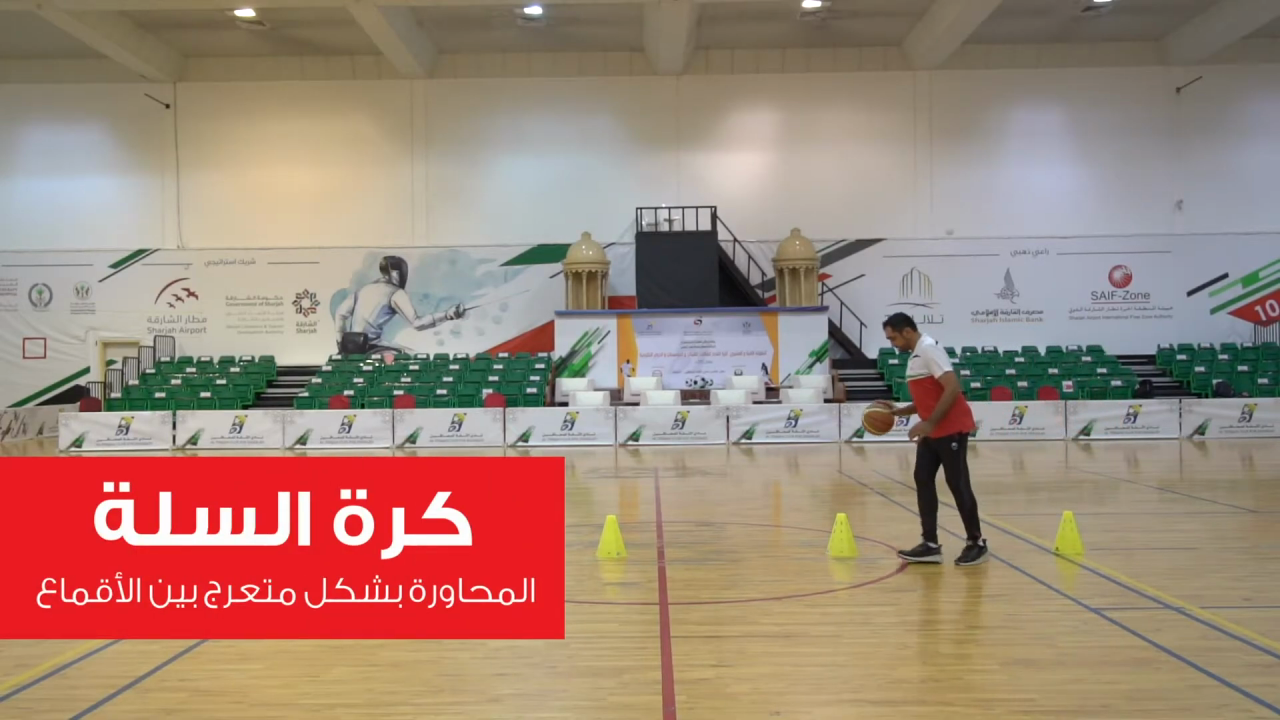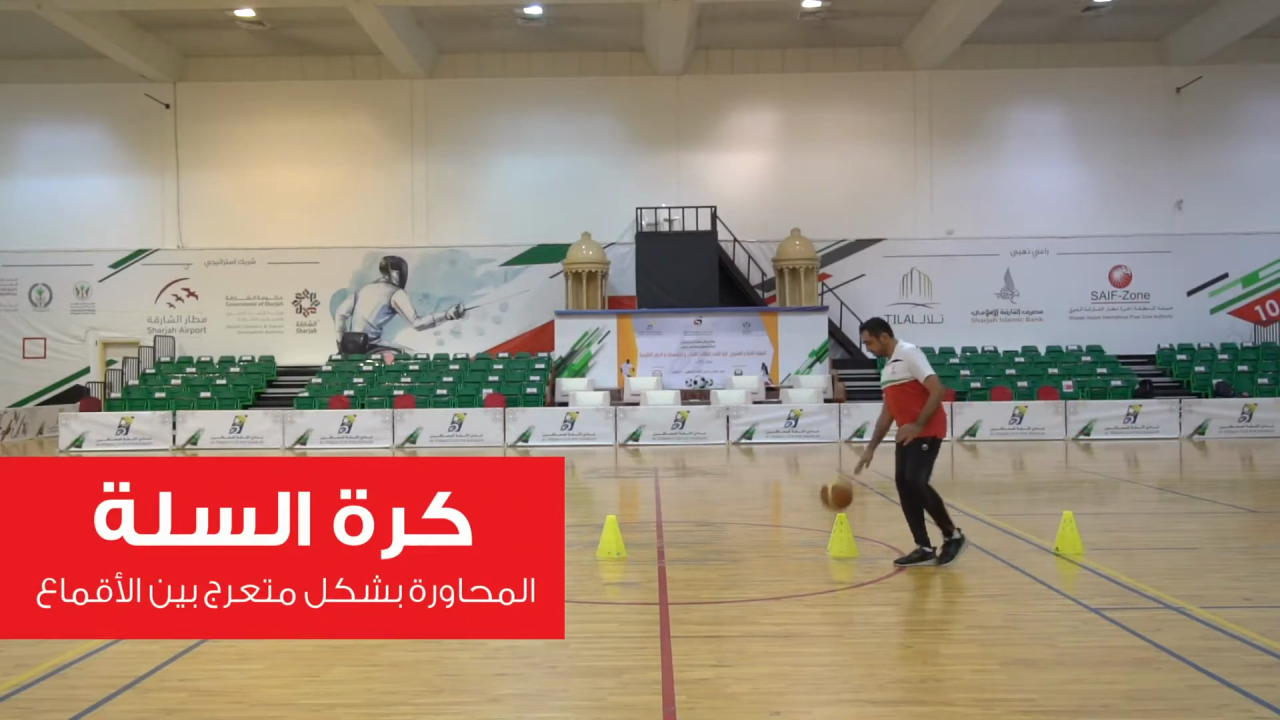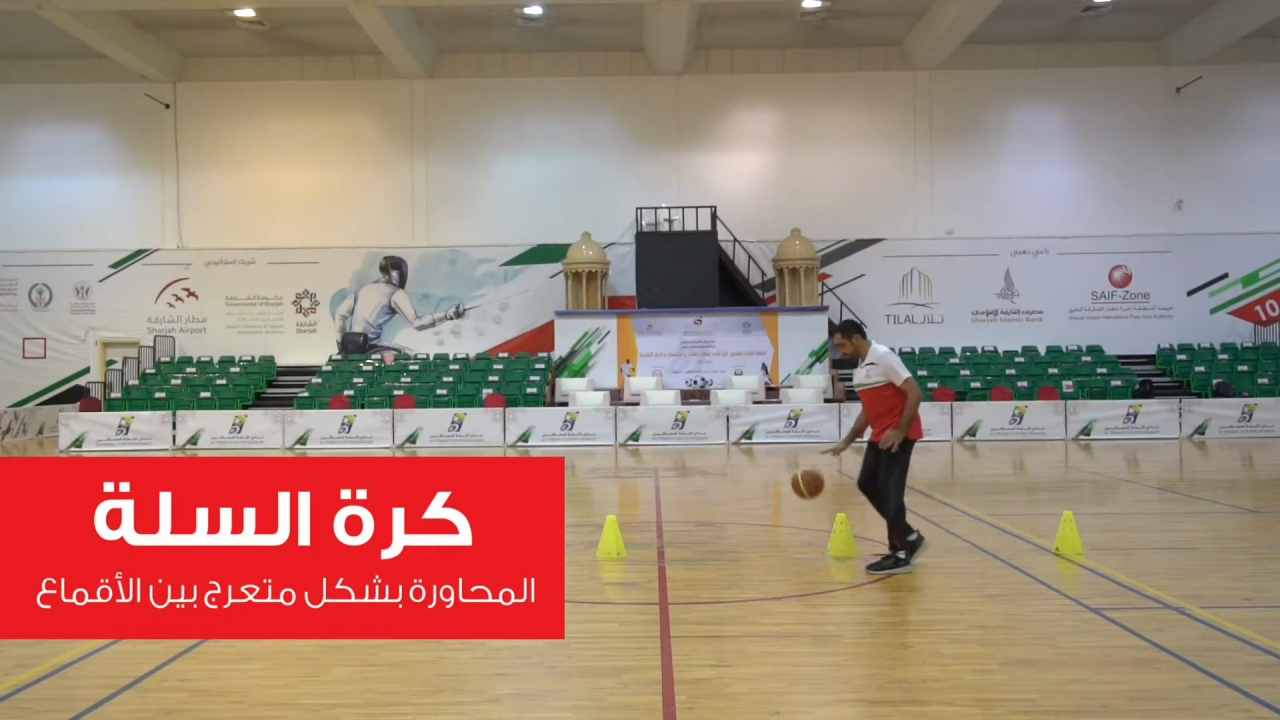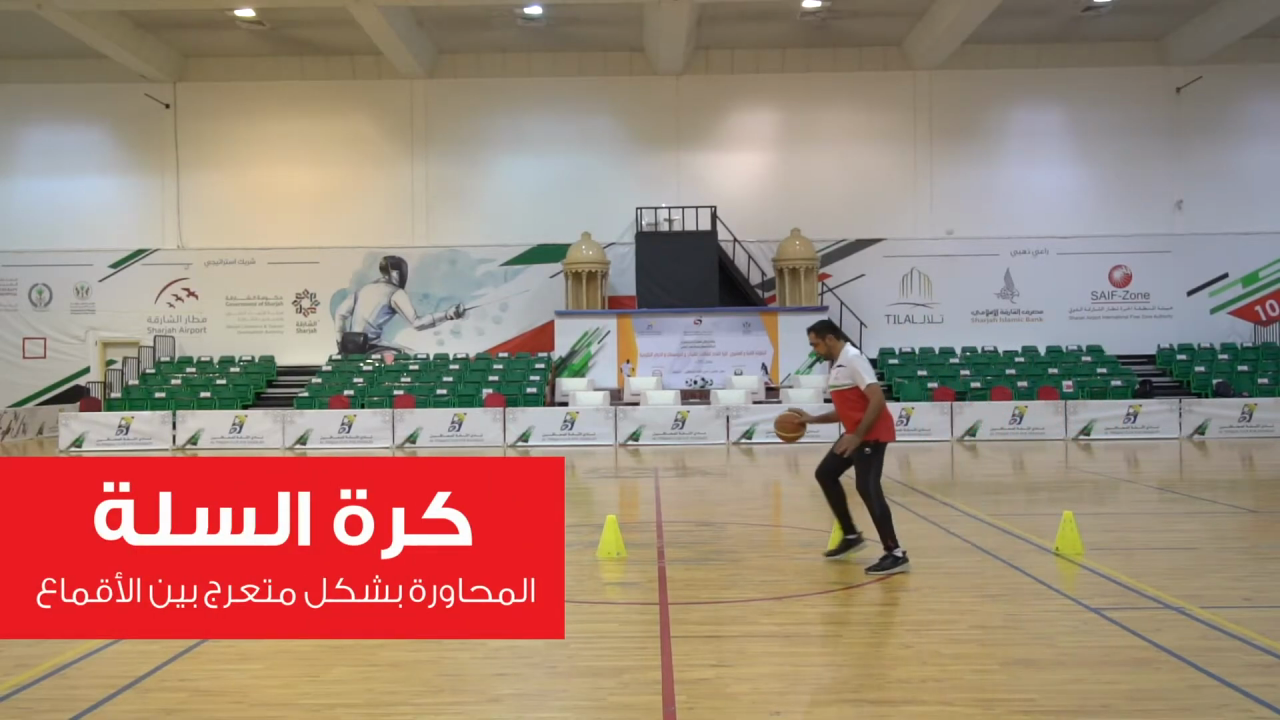
dt=0.2s
person 1, frame 1
left shoulder: (929, 349)
right shoulder: (916, 356)
left elbow: (952, 388)
left wrist: (929, 423)
right wrist: (899, 411)
left hip: (951, 428)
right hip: (932, 429)
left knee: (957, 483)
right knee: (923, 479)
left ankle: (976, 543)
right ankle: (930, 544)
person 1, frame 2
left shoulder: (909, 354)
right shoulder: (888, 366)
left elbow: (937, 391)
right elbow: (888, 412)
left wrist: (918, 425)
right wrist: (870, 449)
left hip: (927, 431)
right hip: (908, 433)
left knee: (915, 482)
right knee: (904, 486)
left ankle: (952, 535)
right ankle: (924, 548)
person 1, frame 3
left shoulder: (884, 357)
right shoulder: (860, 369)
left elbow: (915, 393)
left wrist: (900, 431)
right wrist: (845, 443)
left hip: (899, 434)
right hip: (880, 435)
left knee: (888, 488)
right knee: (867, 483)
left ankle: (899, 554)
right ankle: (909, 537)
person 1, frame 4
left shoulder: (853, 359)
right shoulder: (837, 367)
left elbow: (877, 400)
left wrist: (857, 436)
right wrist: (813, 419)
left hip: (871, 435)
right hip: (855, 434)
left knee: (868, 489)
right knee: (824, 474)
left ankle: (895, 554)
right ankle: (851, 535)
